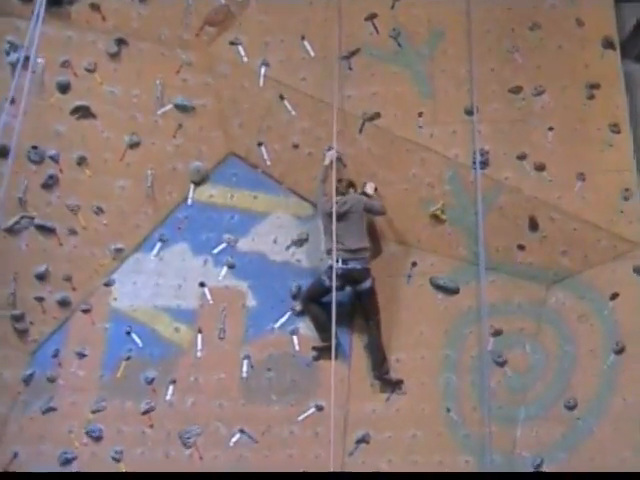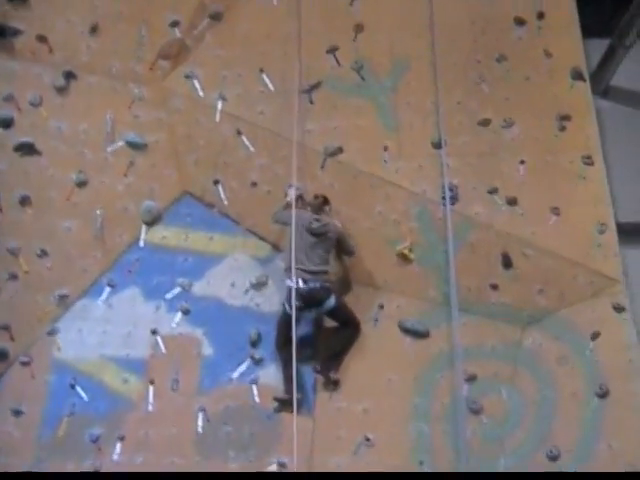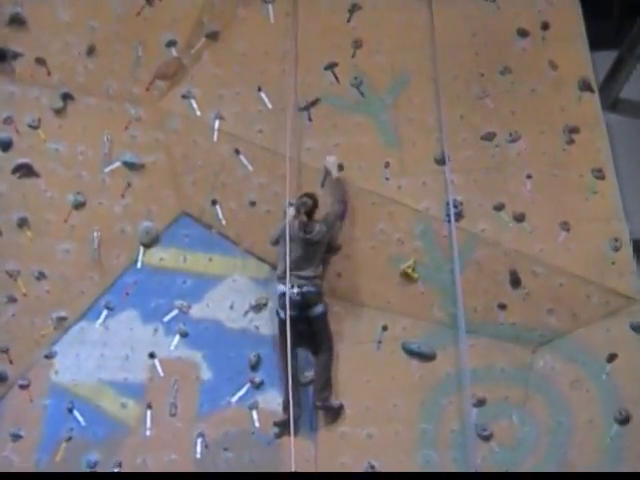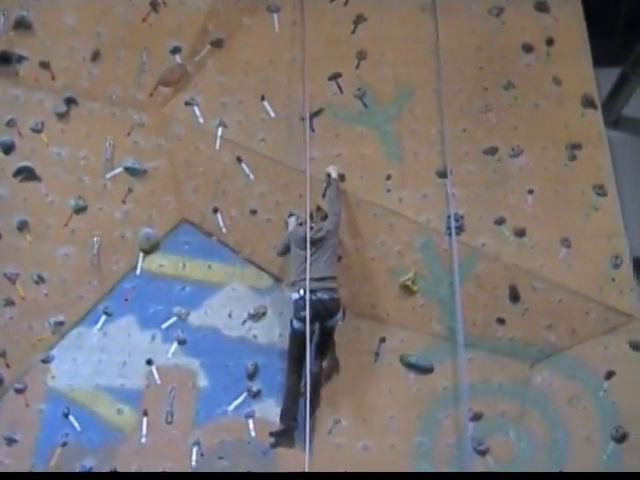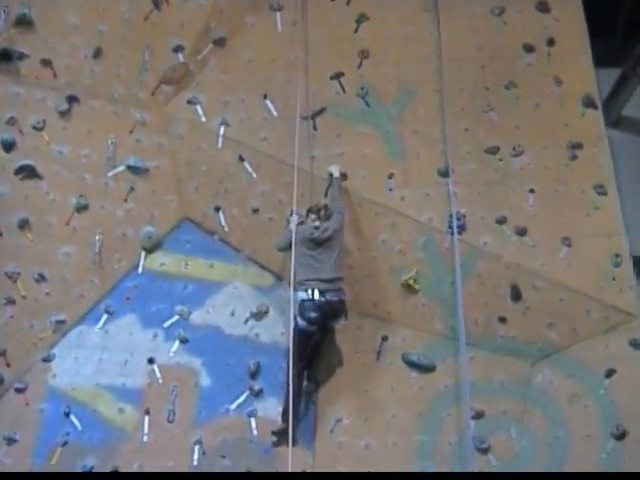
dt=1s
person 1, frame 1
left shoulder: (324, 205)
right shoulder: (358, 201)
left elbow: (321, 185)
right elbow: (380, 209)
left wrist: (328, 162)
right wrist: (370, 193)
left hip: (336, 268)
right hip: (360, 268)
left knee: (308, 299)
right knee: (372, 321)
left ankle: (328, 341)
right ankle: (382, 375)
person 1, frame 2
left shoulder: (298, 217)
right shoulder: (333, 228)
left elbow: (276, 217)
right elbow: (350, 251)
left wrist: (290, 201)
left hip: (296, 288)
right hip: (320, 289)
left knee: (283, 343)
right knee: (351, 326)
left ankle: (291, 393)
right ankle: (328, 365)
person 1, frame 3
left shoulder: (288, 227)
right shoulder: (324, 228)
left elbow: (273, 241)
right elbow: (341, 204)
right wrist: (334, 175)
left hip: (288, 295)
right hip: (312, 295)
left knee: (287, 354)
right knee: (324, 349)
left ankle: (290, 412)
right ankle: (323, 397)
person 1, frame 4
left shoulder: (296, 233)
right shoulder: (331, 229)
left elbow: (280, 250)
right elbow: (335, 205)
right wrist: (334, 178)
left hip: (303, 301)
right hip: (330, 300)
left knee: (294, 366)
right knee: (326, 338)
left ankle: (287, 427)
right ankle: (318, 369)
person 1, frame 5
left shoulder: (300, 232)
right shoulder: (336, 227)
left elbow: (281, 245)
right elbow: (337, 204)
left wrist: (292, 226)
right wrist: (336, 177)
left hip: (309, 302)
right hip: (336, 302)
left knee: (296, 364)
right knee: (323, 330)
left ankle: (289, 425)
right ankle: (311, 374)
